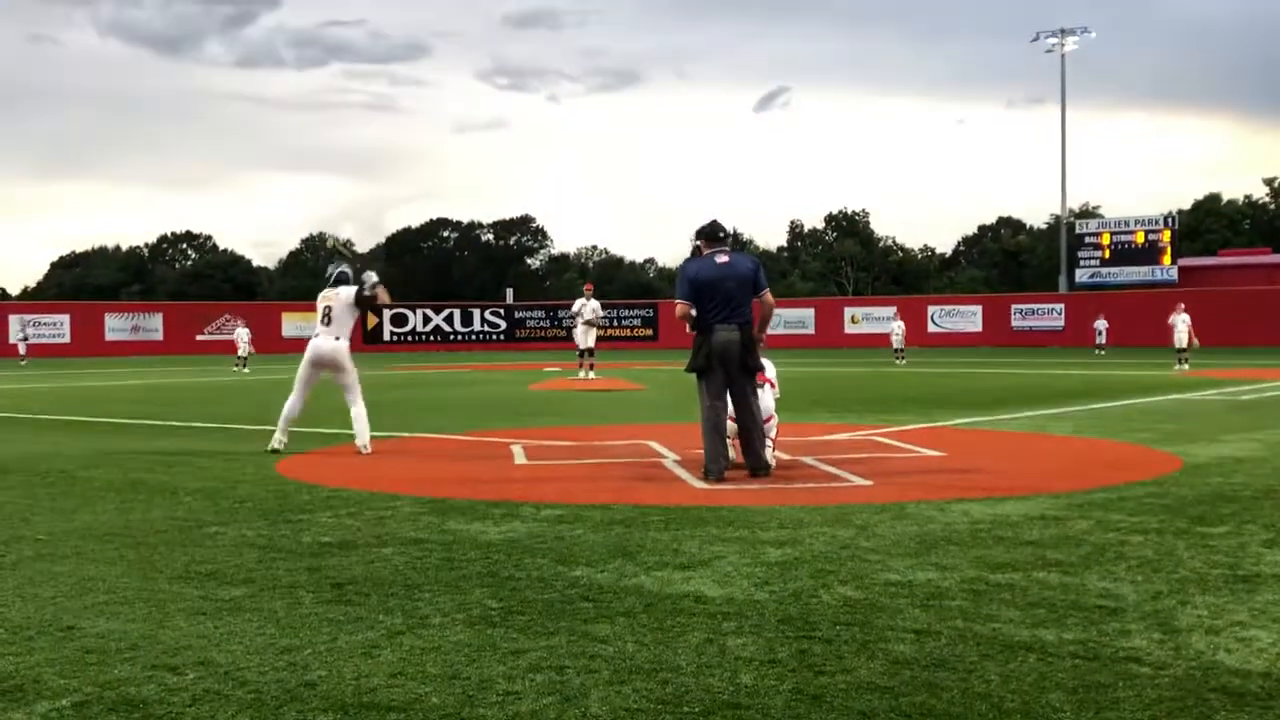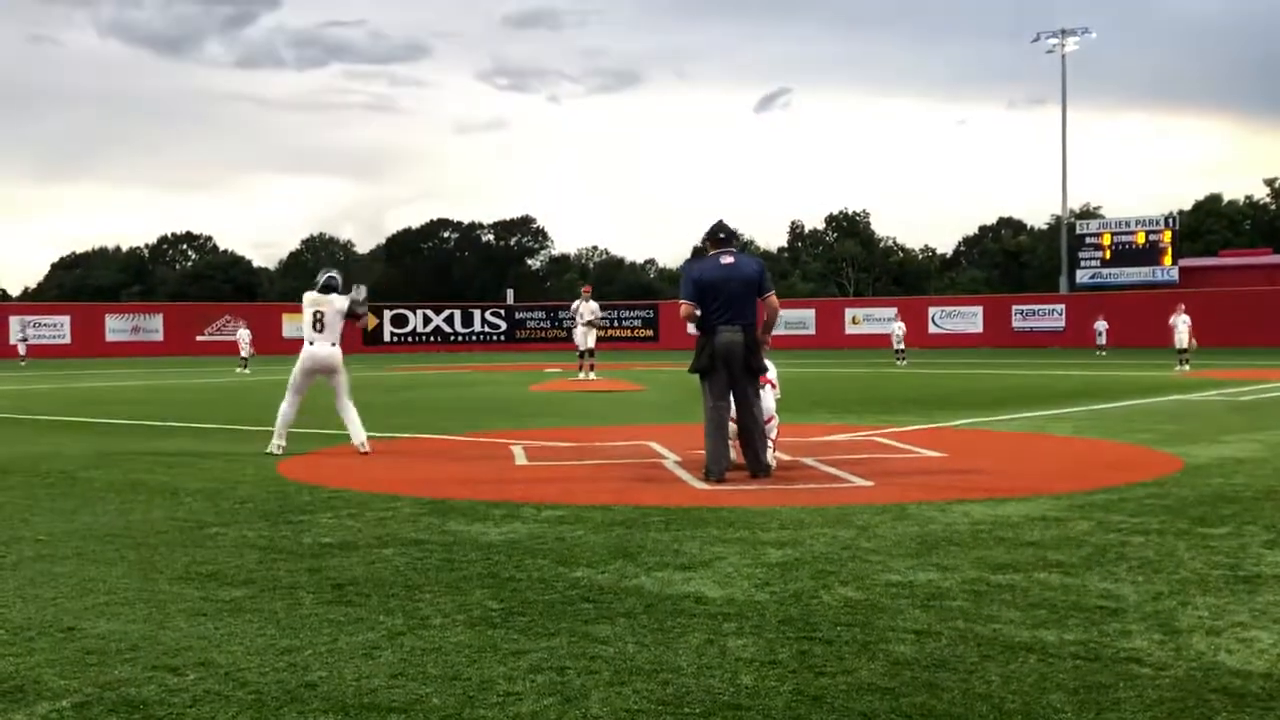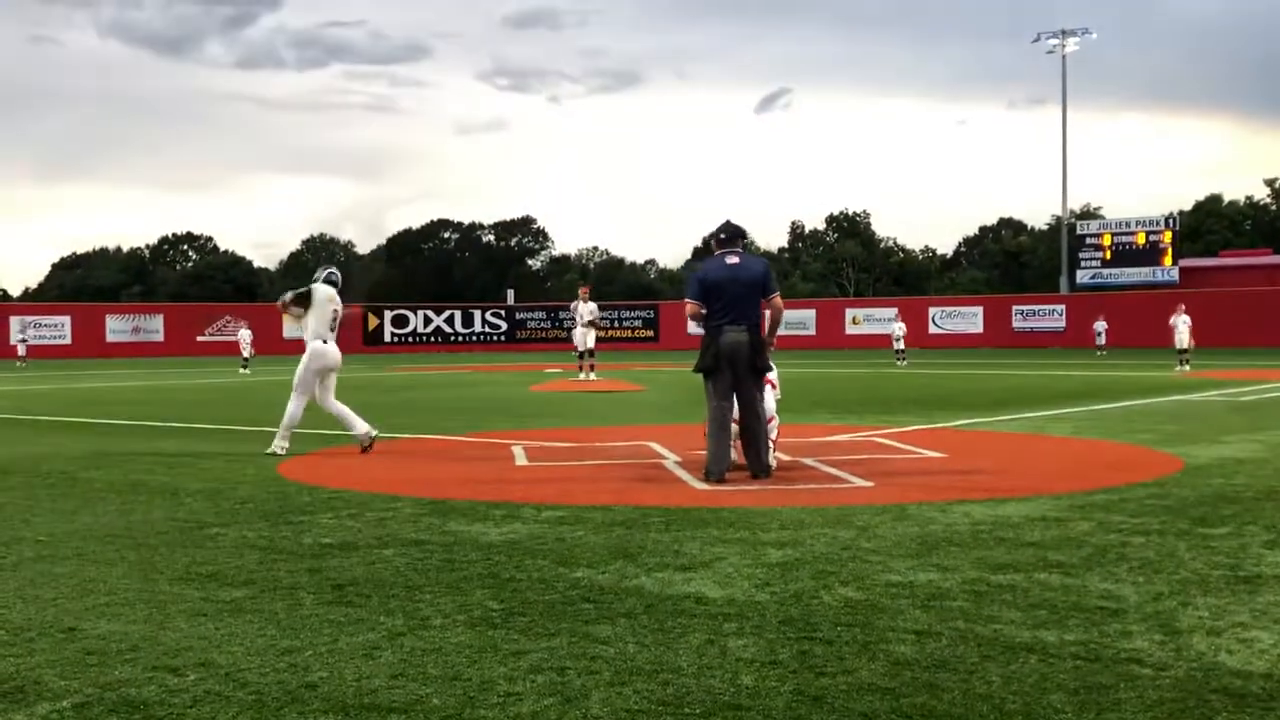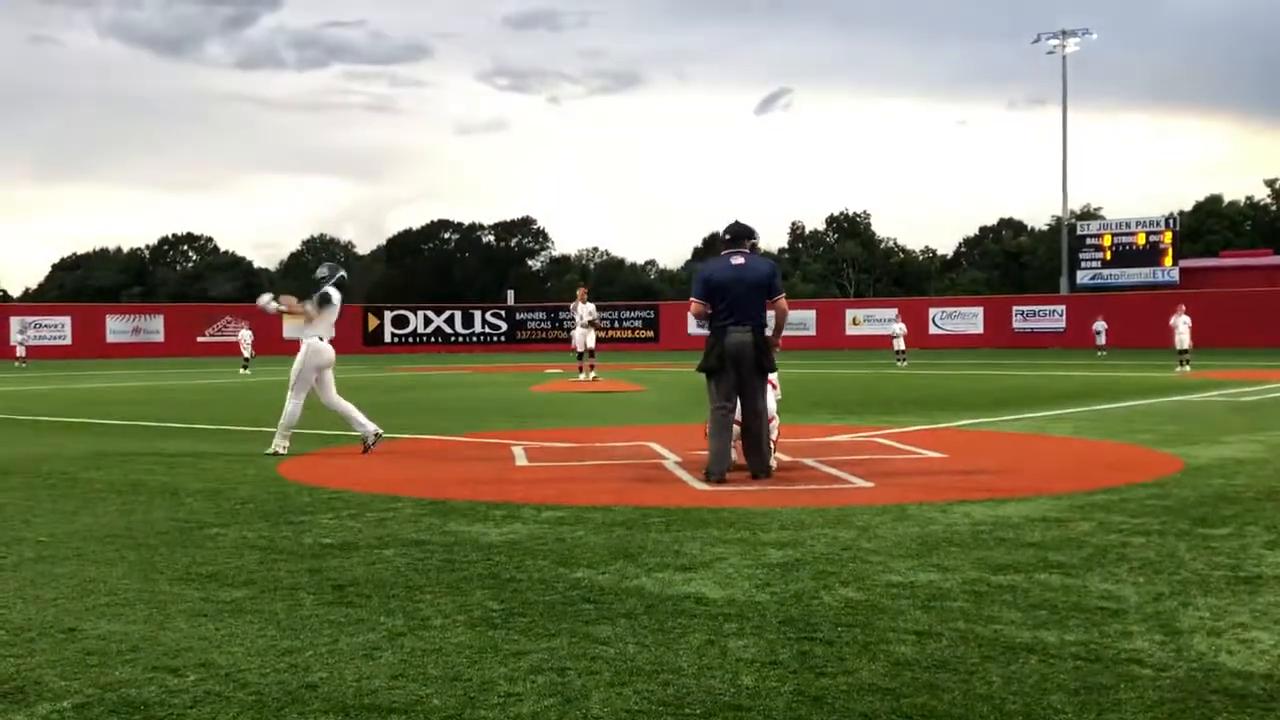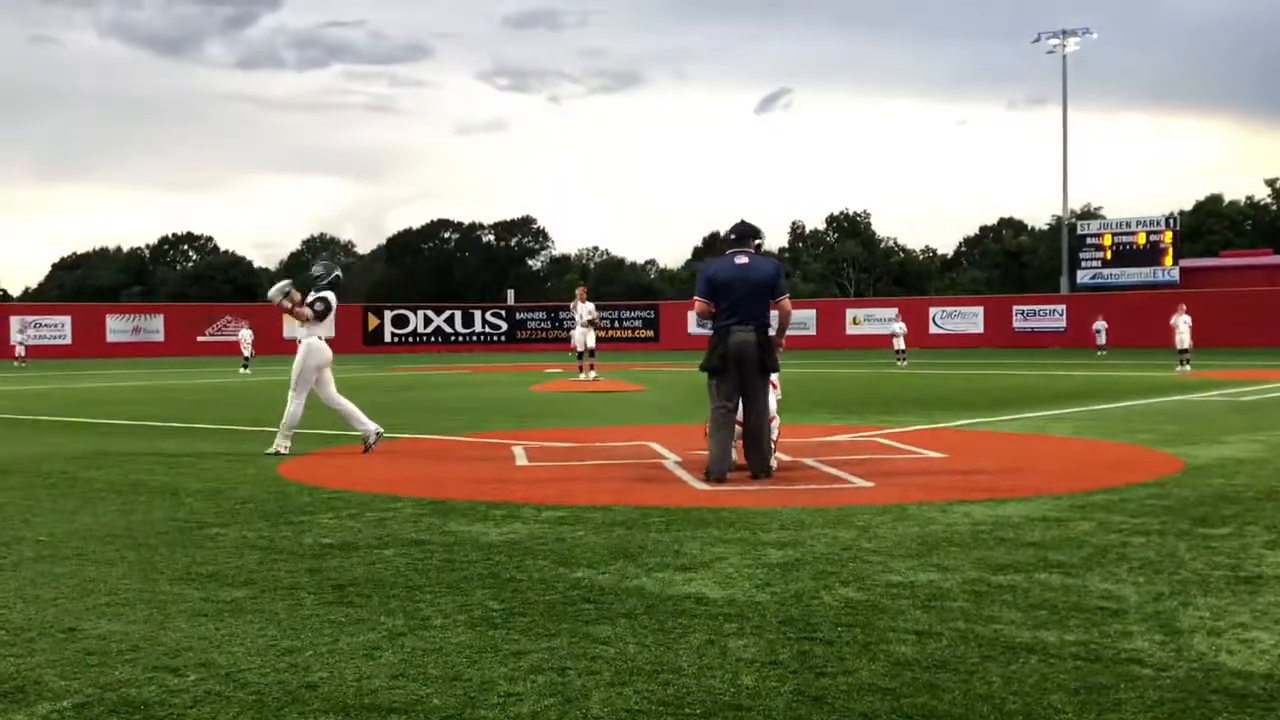
dt=0.1s
person 1, frame 1
left shoulder: (691, 268)
right shoulder: (750, 263)
left elbow: (682, 312)
right elbow: (769, 303)
right wrist: (760, 331)
left hip: (710, 341)
right hip: (742, 339)
left knee: (713, 406)
right knee: (748, 404)
left ankle: (715, 468)
right ankle: (758, 464)
person 1, frame 2
left shoulder: (695, 269)
right shoulder: (755, 264)
left elbow: (686, 313)
right elbow: (773, 306)
right wrist: (765, 334)
left hip: (712, 342)
right hip: (745, 341)
left knee: (715, 407)
right knee: (750, 406)
left ankle: (716, 468)
right ankle: (758, 465)
person 1, frame 3
left shoulder: (702, 269)
right shoulder: (760, 265)
left elbow: (692, 311)
right elbow: (777, 307)
right wrist: (771, 335)
left hip: (717, 342)
right hip: (750, 341)
left knee: (719, 407)
right knee: (753, 406)
left ankle: (717, 469)
right ankle: (759, 466)
person 1, frame 4
left shoulder: (707, 269)
right shoulder: (766, 266)
left elbow: (696, 310)
right elbow: (782, 308)
right wrist: (776, 336)
left hip: (721, 342)
right hip: (754, 341)
left knee: (721, 407)
right knee: (756, 407)
left ankle: (717, 469)
right ankle: (760, 466)
person 1, frame 5
left shoulder: (711, 267)
right shoulder: (771, 266)
left elbow: (700, 309)
right elbow: (785, 309)
right wrist: (780, 336)
left hip: (724, 342)
right hip: (757, 341)
left knee: (722, 407)
right knee: (757, 406)
left ankle: (718, 468)
right ankle: (760, 466)
person 2, frame 1
left shoulder: (322, 295)
right shoulder: (352, 292)
right elbow: (384, 300)
right wrist: (373, 282)
left hip: (316, 346)
right hip: (339, 348)
left knee: (297, 395)
right knee: (354, 398)
left ankle: (279, 439)
right ankle: (363, 442)
person 2, frame 2
left shoulder: (308, 297)
right shoulder: (343, 301)
right elbow: (363, 322)
right wrist: (360, 300)
left hip: (310, 353)
right hip: (334, 354)
left knee: (291, 399)
right knee: (344, 402)
left ankle: (277, 443)
right ankle: (361, 441)
person 2, frame 3
left shoulder: (317, 290)
right shoulder: (336, 299)
left elbow: (285, 303)
left wrist: (292, 306)
left hip: (317, 351)
right hip: (332, 352)
left knee: (298, 400)
right knee: (327, 401)
left ankle: (280, 444)
right ankle: (364, 431)
person 2, frame 4
left shoulder: (329, 293)
right shoulder: (326, 295)
left elbow: (308, 311)
right elbow: (301, 307)
left wrist: (277, 306)
right wrist: (275, 302)
left hip: (313, 348)
right hip: (321, 350)
left knee: (295, 397)
right knee: (331, 398)
left ankle: (280, 443)
right ankle: (369, 430)
person 2, frame 5
left shoulder: (325, 297)
right shoulder: (315, 294)
left elbow: (305, 316)
right elbow: (301, 310)
left wrist: (288, 306)
right wrist: (291, 296)
left hip: (312, 348)
right hip: (318, 350)
left knee: (296, 397)
right knee: (331, 397)
left ankle: (282, 443)
right ankle: (370, 430)
